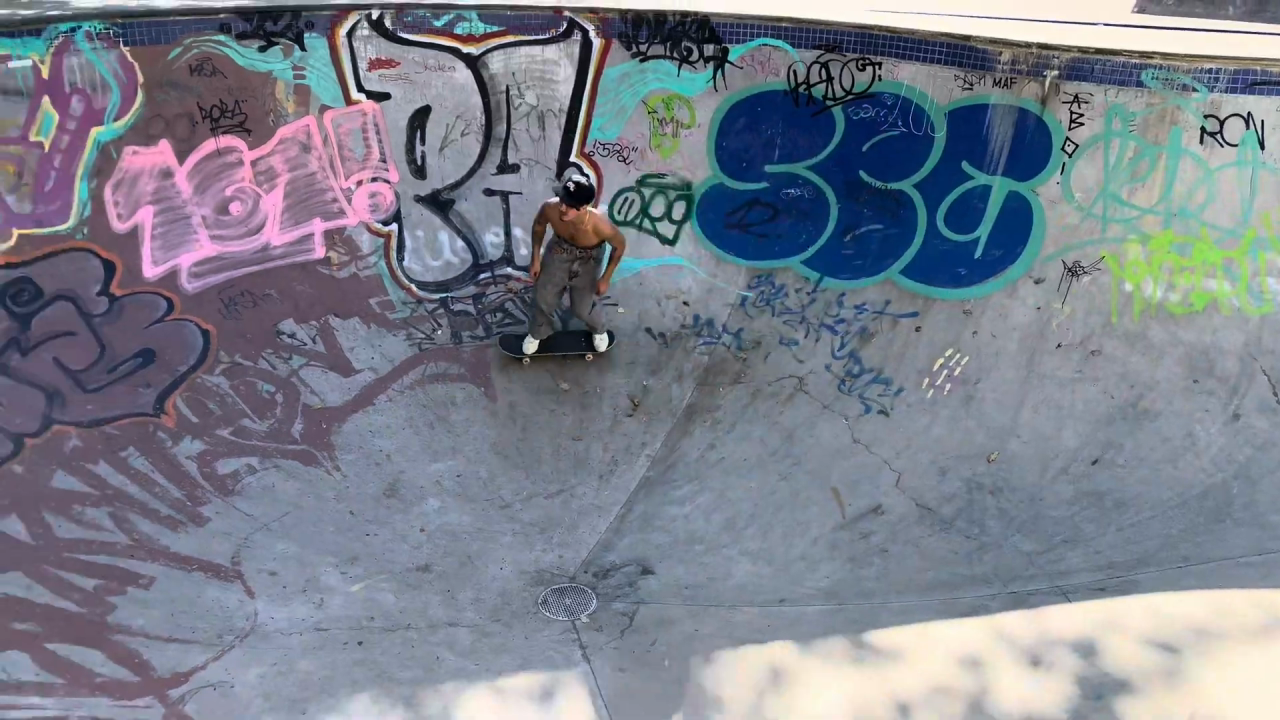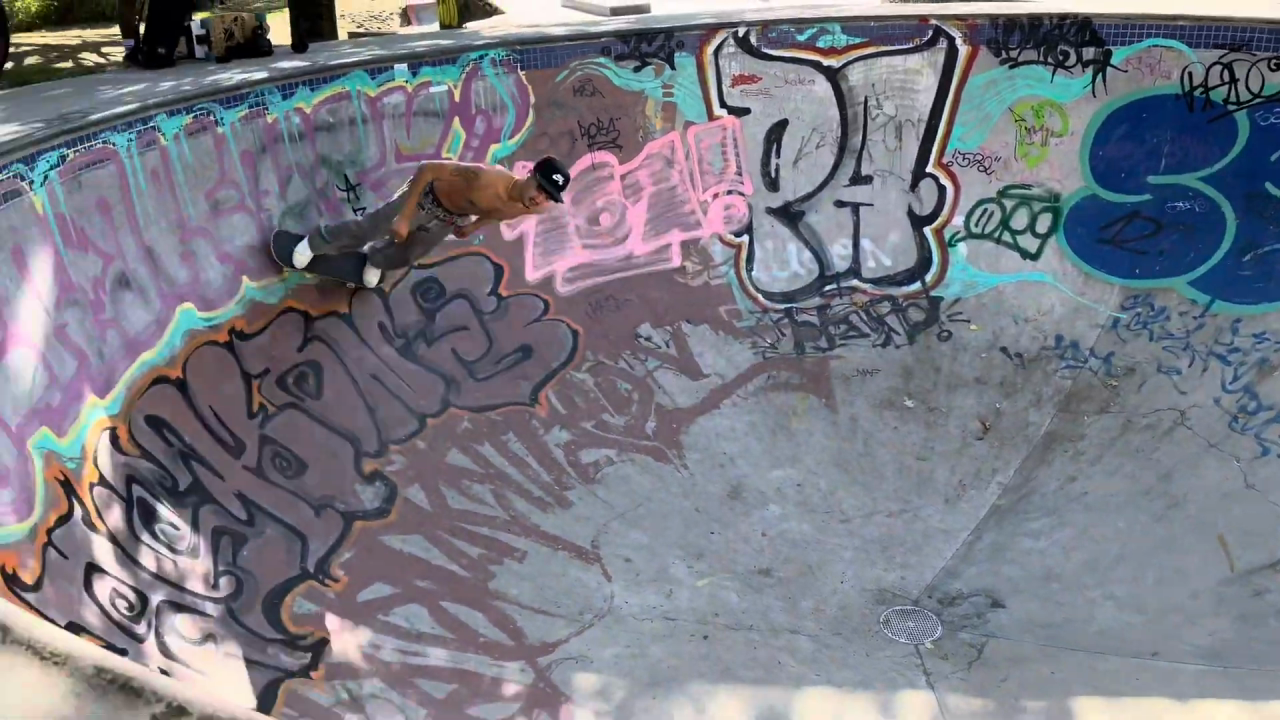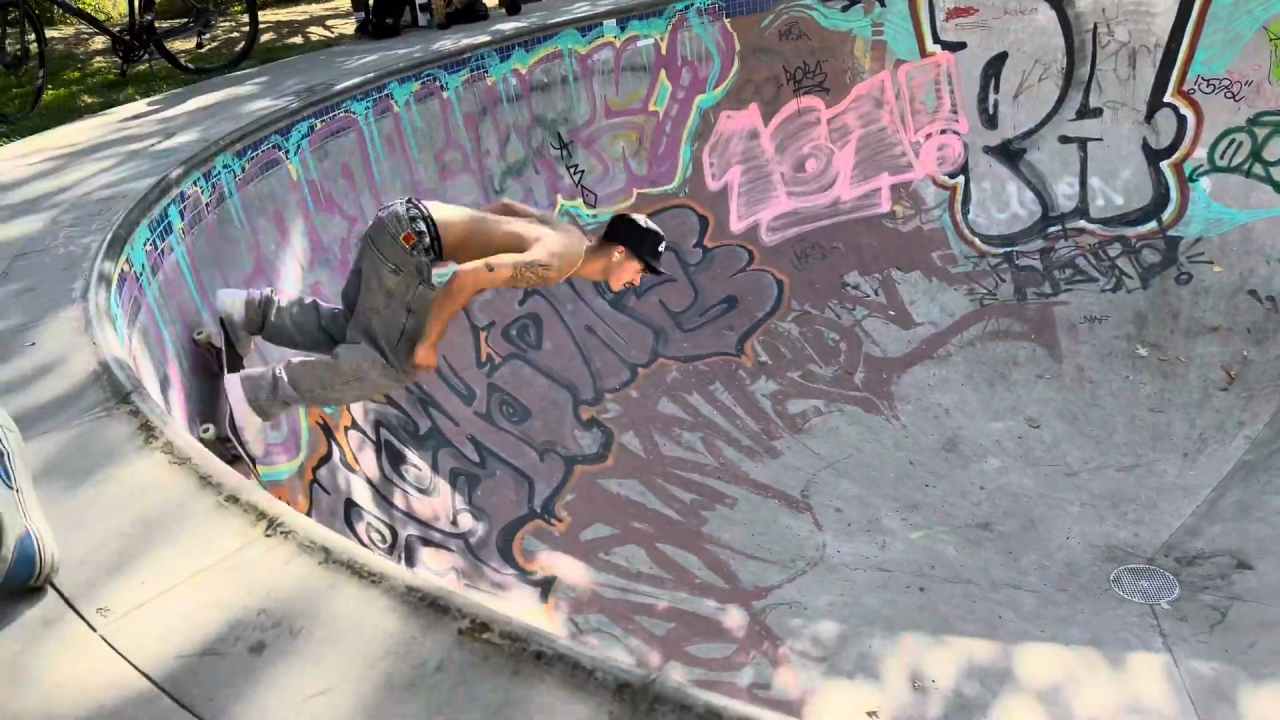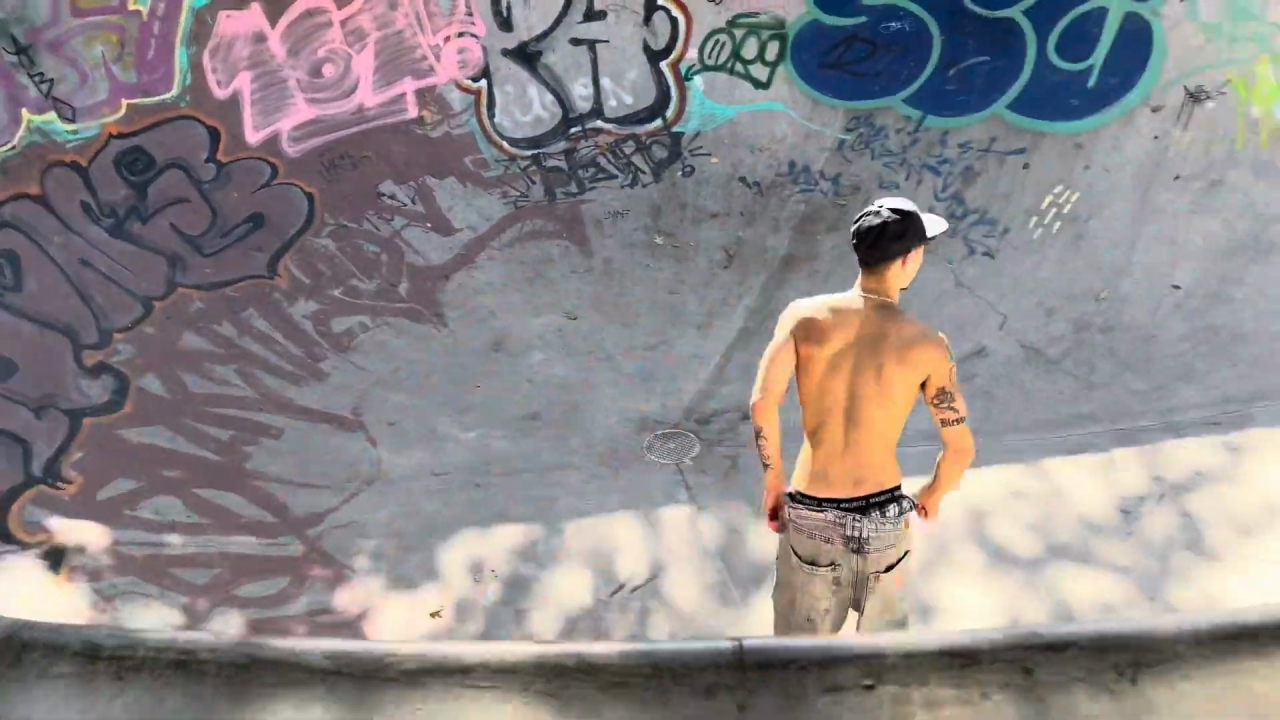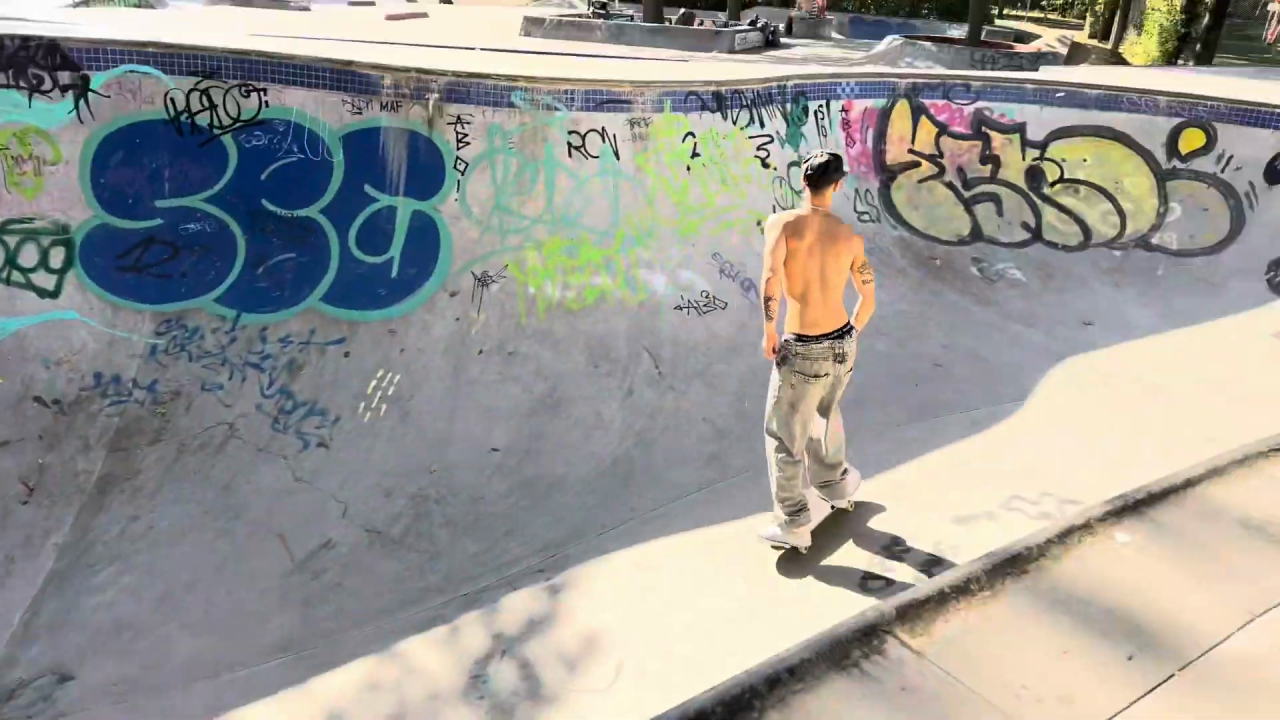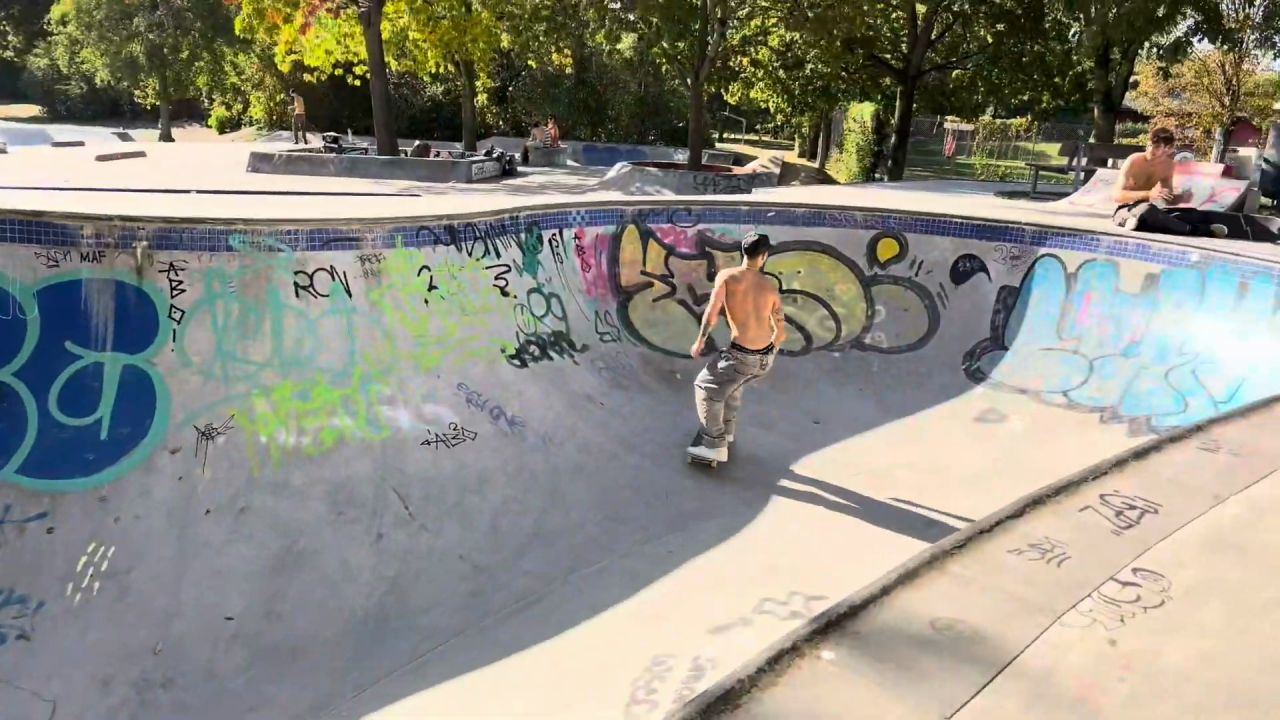
dt=0.5s
person 1, frame 1
left shoulder: (601, 225)
right shoulder: (550, 208)
left elbow: (620, 245)
right elbow: (539, 225)
left wrist: (606, 278)
right wrist: (536, 259)
left hip: (589, 255)
right hip: (561, 248)
left knee: (581, 308)
right knee: (544, 297)
left ankle: (598, 329)
right ankle: (538, 333)
person 1, frame 2
left shoulder: (528, 207)
right shoulder: (488, 178)
right elbow: (428, 167)
left wrist: (475, 225)
right wrist: (404, 216)
left hip: (450, 215)
right hip: (430, 194)
left knee: (410, 252)
right knee: (368, 227)
left ankle: (375, 260)
right ankle: (314, 242)
person 1, frame 3
left shoulder: (568, 234)
right shoulder: (556, 263)
left elbow: (503, 205)
right elbow: (464, 278)
right wrist: (429, 343)
left hip: (402, 217)
right hip: (408, 238)
left knee: (351, 334)
right knee: (392, 366)
left ankle: (249, 312)
right ankle: (254, 395)
person 1, frame 4
left shoulder: (804, 316)
right shoulder: (925, 345)
left elbow: (762, 403)
right elbow: (961, 451)
left wrist: (772, 484)
right wrist: (935, 494)
left hip: (811, 522)
right hip: (880, 525)
left knee: (801, 639)
right knee: (880, 628)
person 1, frame 5
left shoulder: (781, 222)
right shoulder: (850, 236)
left elbow: (771, 277)
right elbow: (869, 297)
left wrist: (769, 330)
left hip: (802, 351)
right hip: (841, 345)
left knee: (784, 437)
right knee: (825, 413)
left ankle: (793, 524)
right ankle: (836, 484)
person 1, frame 6
left shoulder: (727, 276)
right shoulder: (771, 287)
left elbow: (712, 310)
right elbow: (781, 329)
left wrist: (700, 341)
left hip: (742, 355)
right hip: (766, 357)
left knee: (706, 388)
right knee: (731, 381)
left ankle: (716, 445)
right ankle: (726, 430)
